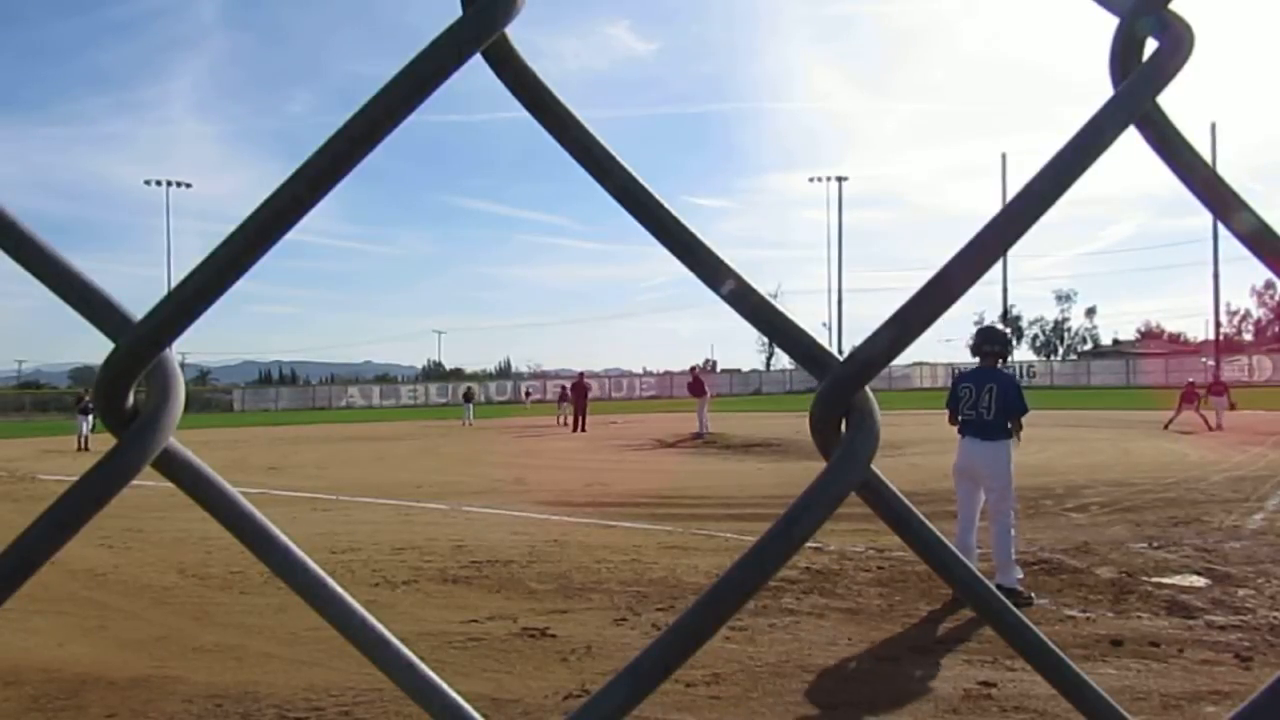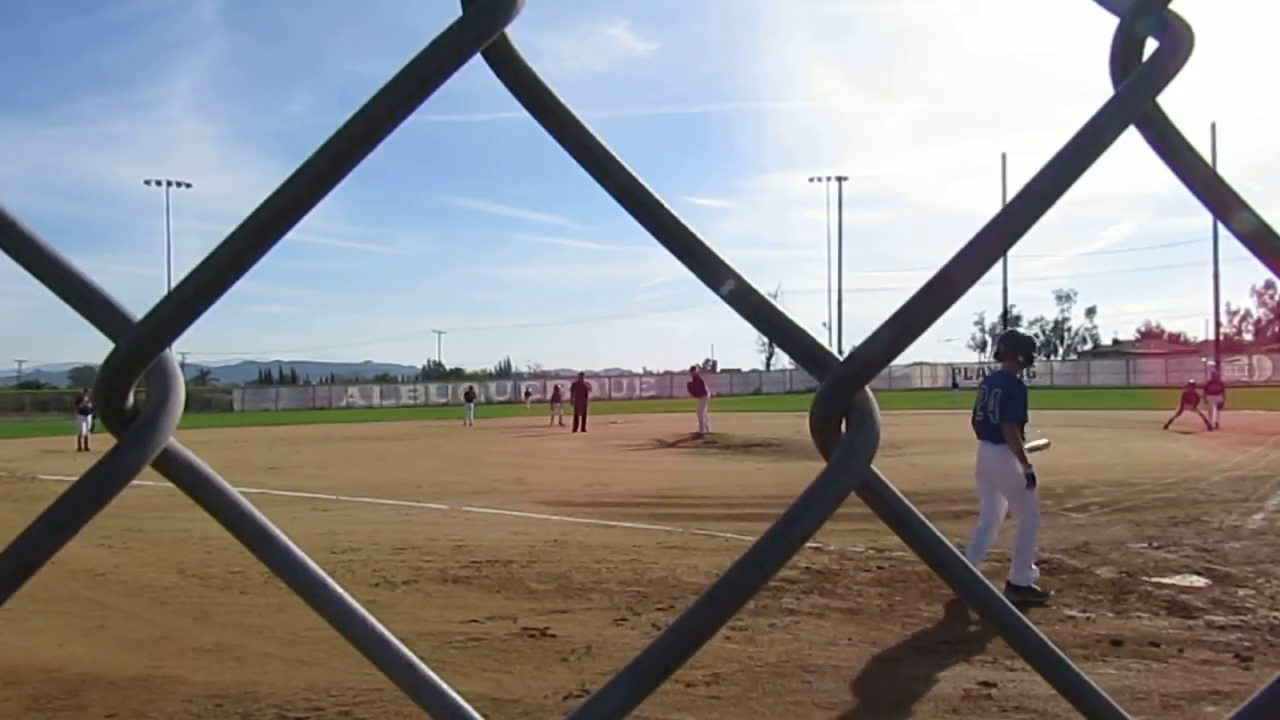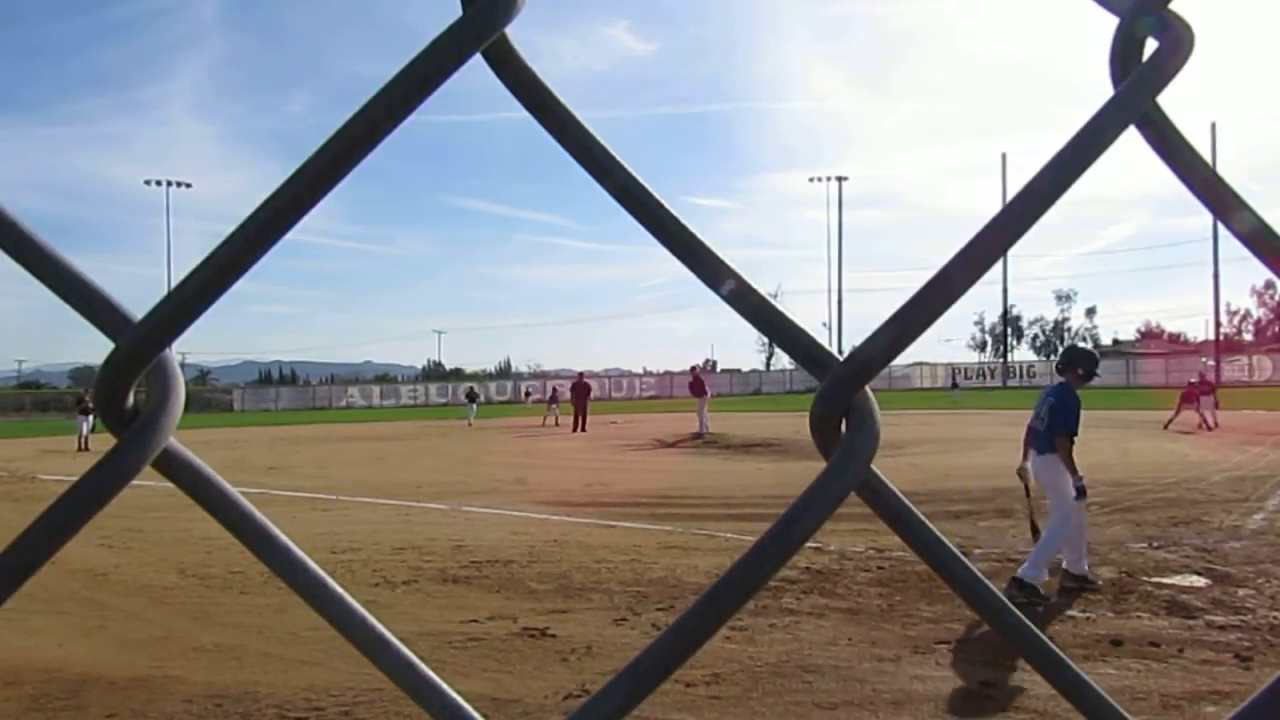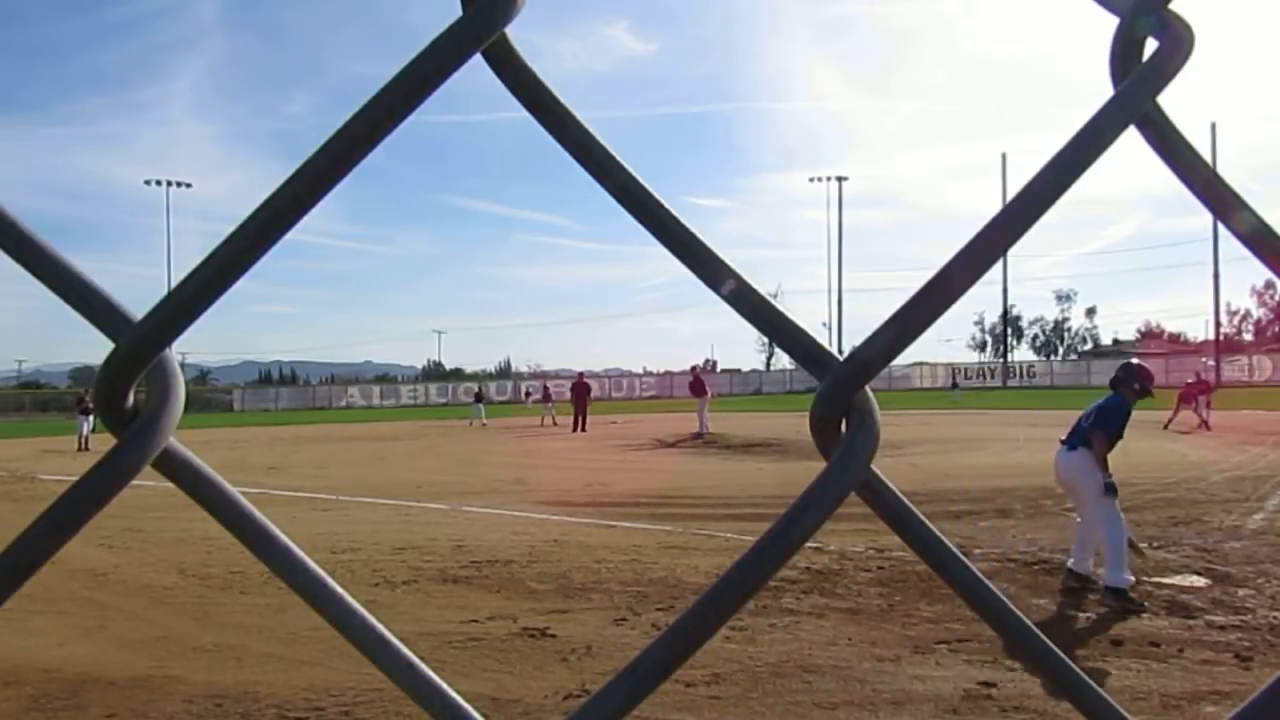
dt=0.5s
person 1, frame 1
left shoulder: (961, 380)
right shoulder: (1006, 381)
left elbow: (952, 419)
right elbow: (1016, 425)
right wrist: (1015, 433)
left hip: (966, 450)
right hip: (995, 451)
left knee: (966, 518)
right knee: (1002, 519)
right ankle: (1006, 583)
person 1, frame 2
left shoulder: (987, 382)
right shoulder: (1015, 386)
left elbow: (975, 421)
right elbow: (1010, 430)
right wrist: (1027, 465)
left hip: (985, 453)
right hip: (1006, 456)
left knee: (988, 517)
right knee: (1028, 519)
right ankle: (1020, 582)
person 1, frame 3
left shoulder: (1050, 393)
right shoulder: (1069, 399)
left elbow: (1031, 429)
right elbow: (1062, 443)
left wrist: (1025, 461)
right wrist: (1077, 479)
left hip: (1039, 459)
right hip: (1052, 462)
left knee: (1074, 515)
right knee: (1062, 524)
left ankle: (1075, 572)
right ankle: (1024, 580)
person 1, frame 4
left shoulder: (1109, 403)
right shoulder: (1120, 405)
right elbow: (1098, 438)
left wrist: (1103, 477)
right wrist: (1107, 477)
left hip: (1065, 459)
right hip: (1080, 461)
left knee: (1089, 517)
right knee: (1112, 522)
left ankle: (1077, 571)
right ankle: (1115, 587)
